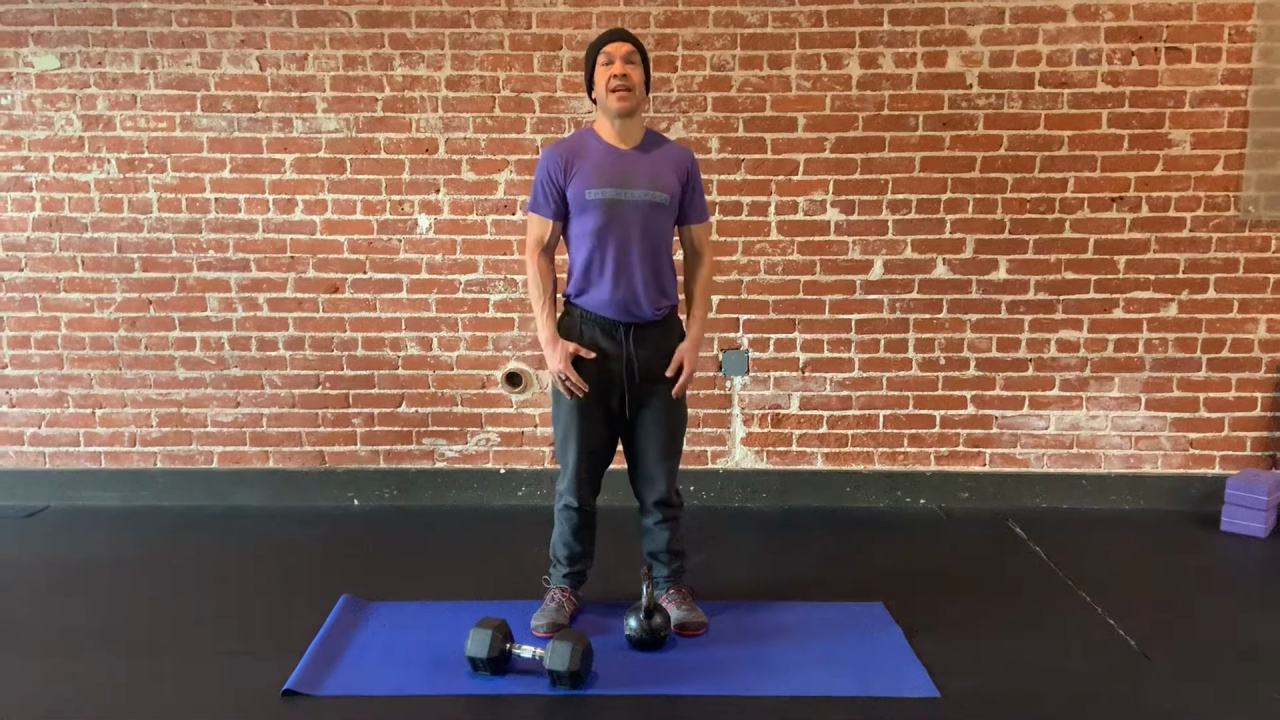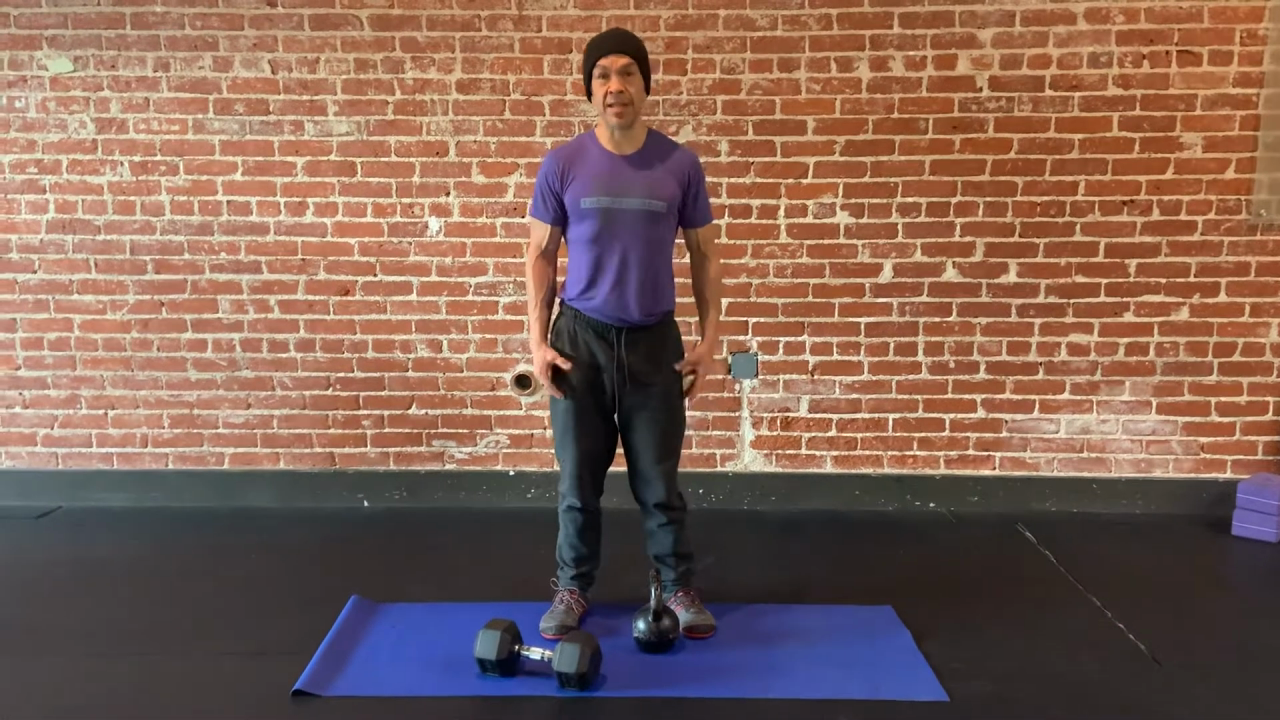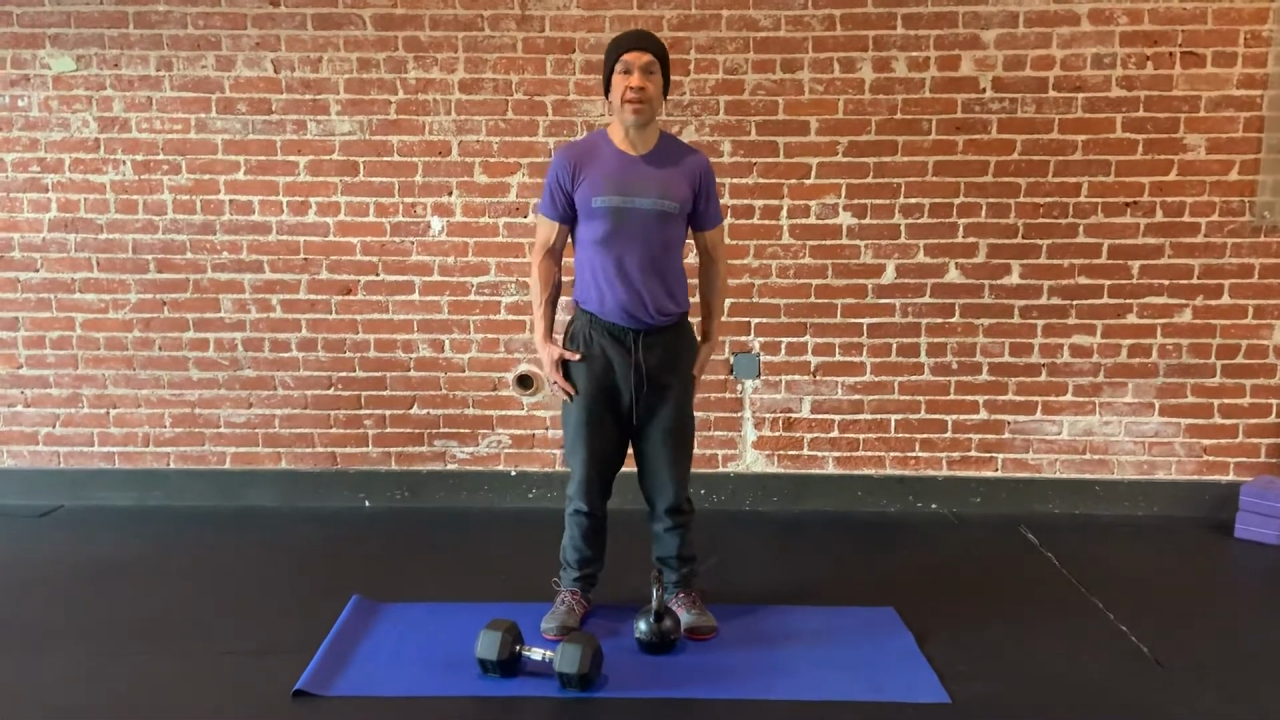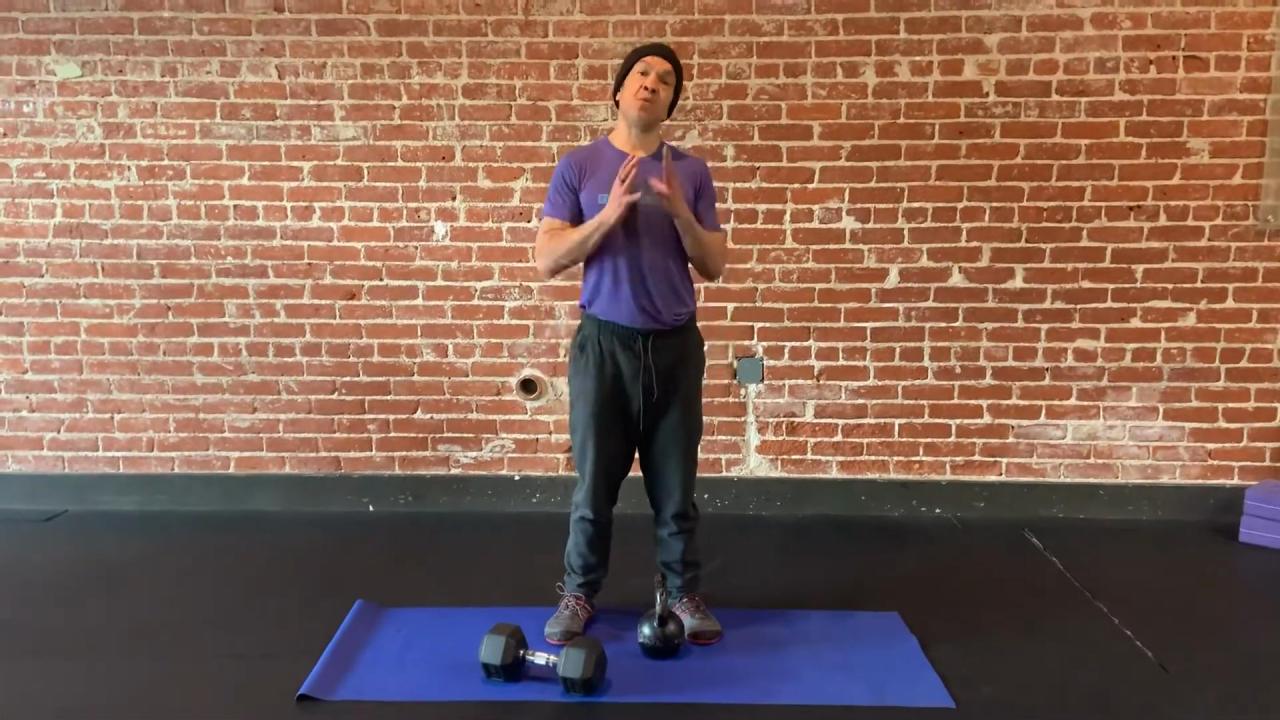
dt=1s
person 1, frame 1
left shoulder: (678, 161)
right shoulder: (563, 158)
left elbow: (698, 252)
right elbow: (538, 251)
left wrist: (693, 336)
right wrist: (550, 337)
left hip: (658, 337)
right hip: (587, 335)
left knee: (659, 478)
right knee: (577, 475)
left ankle: (670, 585)
right ankle: (565, 586)
person 1, frame 2
left shoulder: (680, 164)
right shoulder: (562, 164)
left elbow: (704, 253)
right elbow: (541, 254)
left wrist: (708, 338)
right wrist: (538, 341)
left hip: (653, 340)
right hip: (581, 338)
left knee: (658, 479)
right knee: (579, 477)
left ankle: (678, 587)
right ankle: (573, 588)
person 1, frame 3
left shoulder: (692, 166)
right shoulder: (573, 161)
left elbow: (711, 256)
right elbow: (546, 251)
left wrist: (709, 340)
right wrist: (544, 338)
left hip: (668, 343)
right hip: (594, 340)
left knee: (669, 482)
right knee: (587, 479)
left ankle: (681, 589)
right ankle: (575, 589)
person 1, frame 4
left shoulder: (691, 171)
right shoulder: (578, 166)
left elbow: (714, 265)
right elbow: (546, 259)
left wrist: (678, 210)
right wrist: (609, 213)
left hip: (675, 344)
right hip: (604, 342)
left knee: (675, 484)
right knee: (595, 481)
left ankle: (684, 593)
right ankle: (579, 593)
